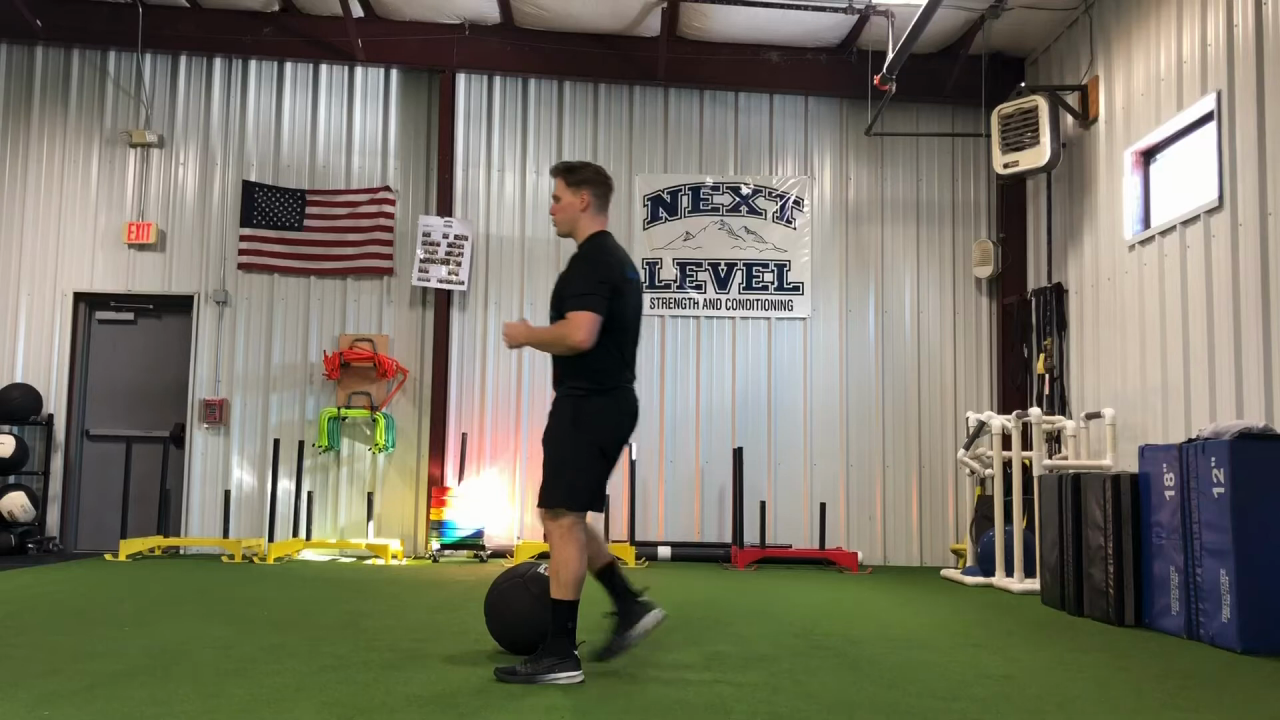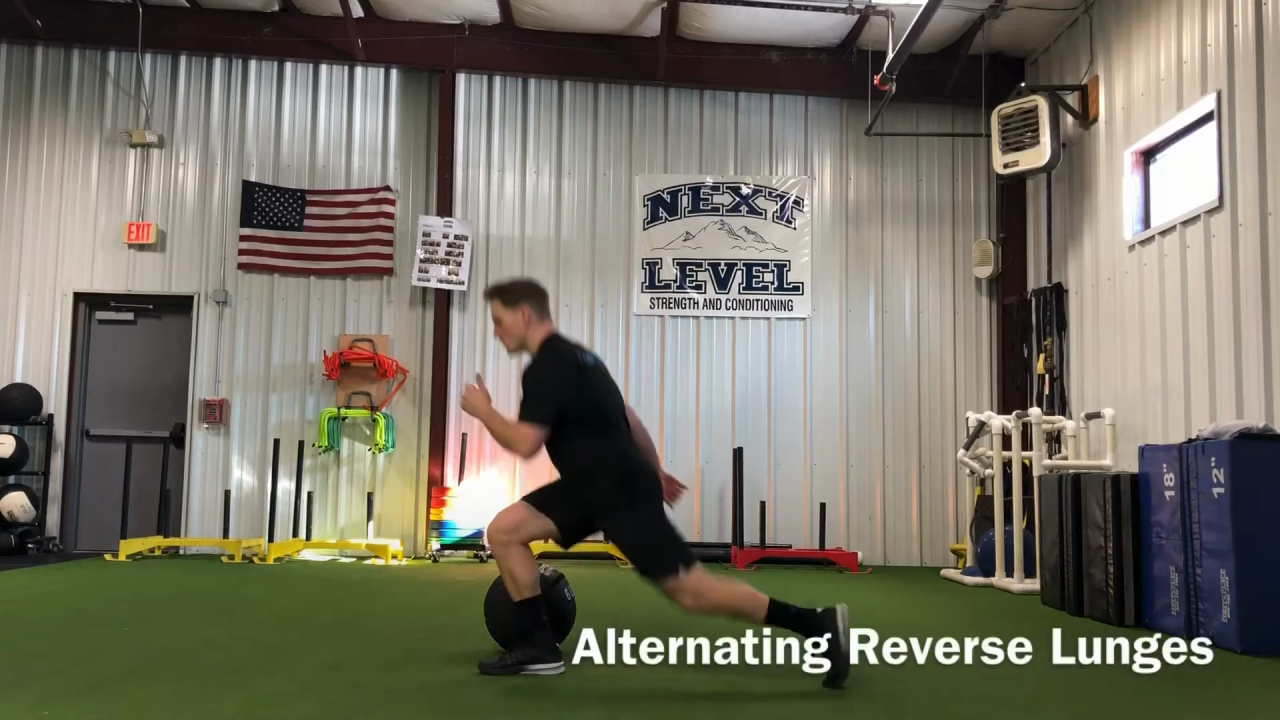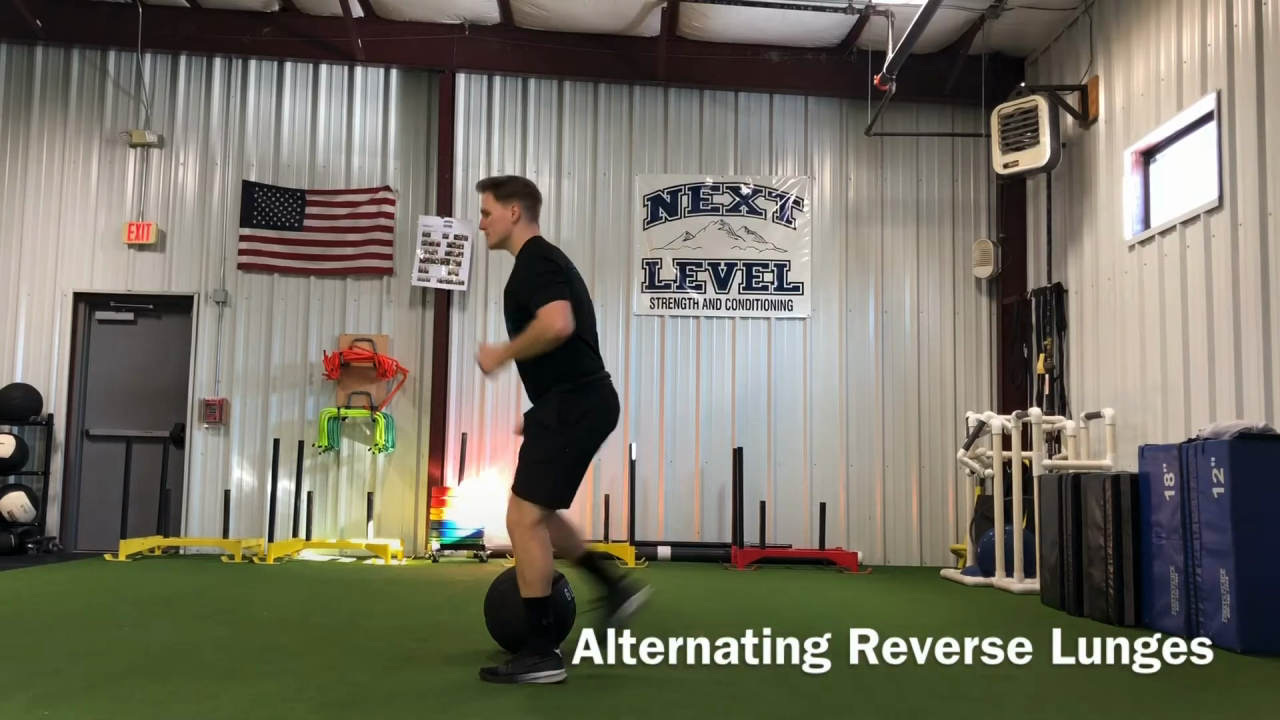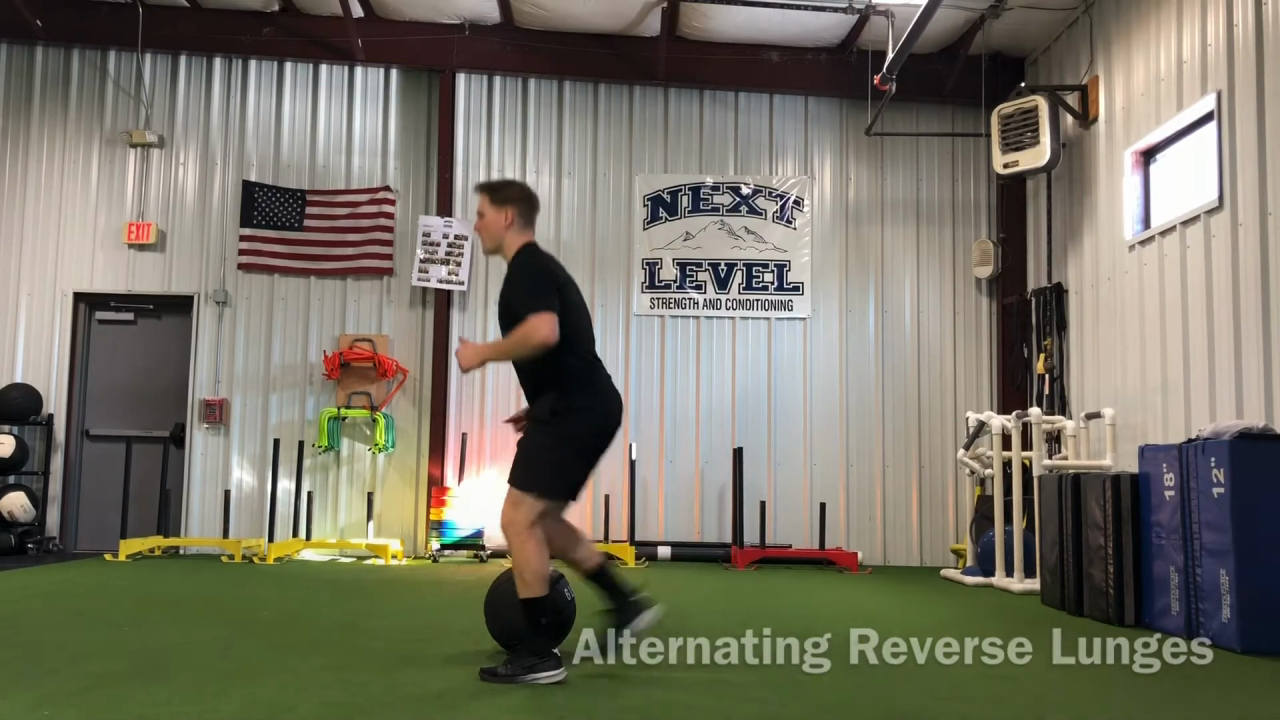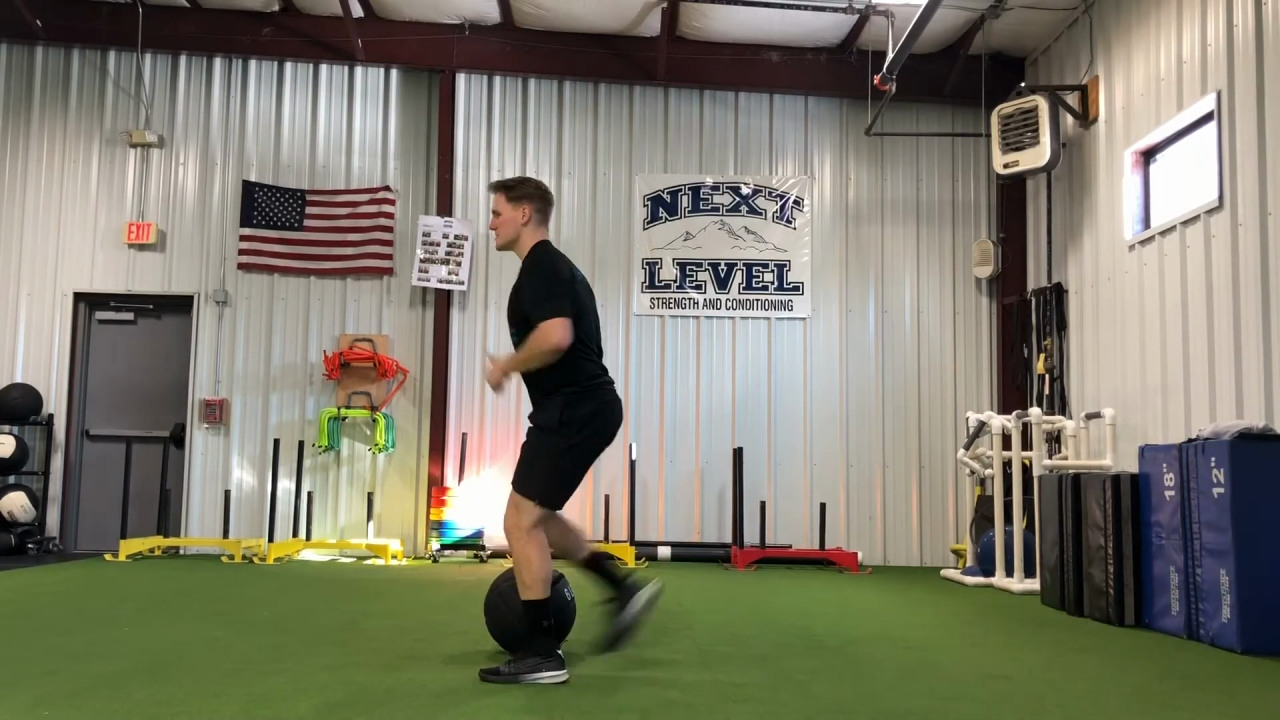
dt=1s
person 1, frame 1
left shoulder: (591, 260)
right shoulder: (618, 260)
left elbow: (578, 335)
left wrist: (525, 334)
left hip: (586, 407)
right hip: (607, 405)
left knee: (561, 523)
right knee: (565, 518)
left ankle: (559, 654)
right ankle: (630, 605)
person 1, frame 2
left shoulder: (546, 367)
right shoulder: (571, 357)
left elbow: (525, 444)
right elbow: (629, 418)
left wrist: (483, 410)
right wrist: (656, 472)
left hip: (620, 491)
right hip: (595, 486)
left knee: (690, 590)
right knee: (503, 530)
left ankle: (815, 623)
right ankle: (537, 644)
person 1, frame 3
left shoulder: (534, 262)
right shoulder: (546, 263)
left elbow: (558, 325)
left wrist: (502, 353)
right wrist: (538, 412)
left hip: (570, 409)
right hip: (573, 407)
left knee: (524, 520)
right knee: (537, 517)
left ankle: (540, 652)
right ankle: (614, 587)
person 1, frame 4
left shoulder: (530, 269)
right shoulder: (535, 269)
left elbow: (544, 333)
left wrist: (482, 353)
right wrist: (538, 407)
left hip: (574, 410)
right hip: (584, 408)
left knee: (520, 523)
right knee: (542, 524)
left ankle: (540, 653)
right ankle: (625, 602)
person 1, frame 5
left shoulder: (540, 268)
right shoulder: (551, 267)
left elbow: (556, 337)
left wrist: (507, 365)
left hip: (571, 415)
right hip: (578, 413)
left knee: (521, 527)
right knee: (537, 521)
left ankle: (542, 653)
right ankle: (623, 589)
